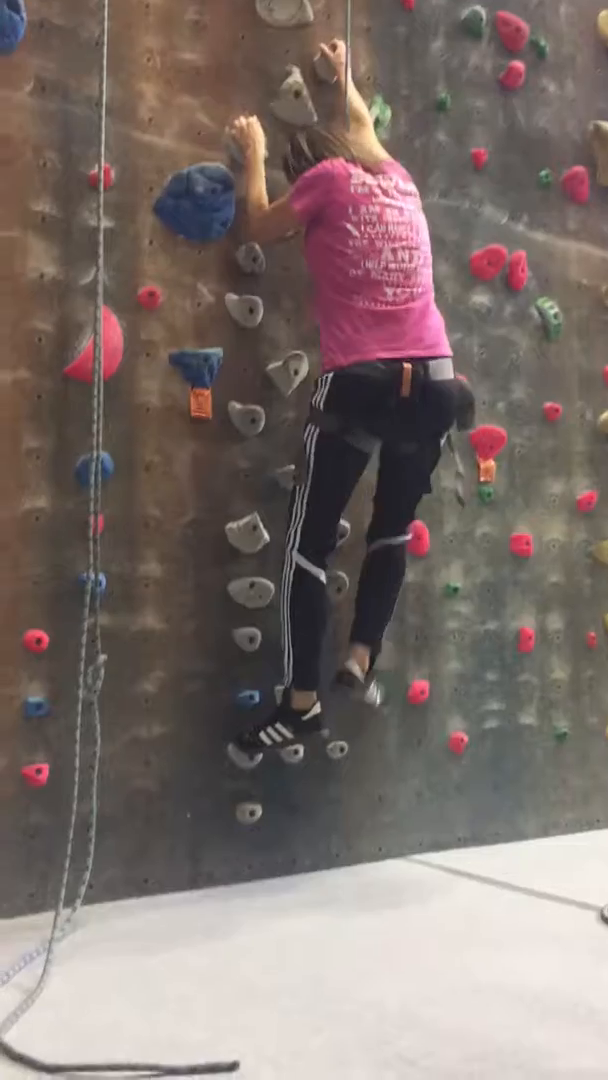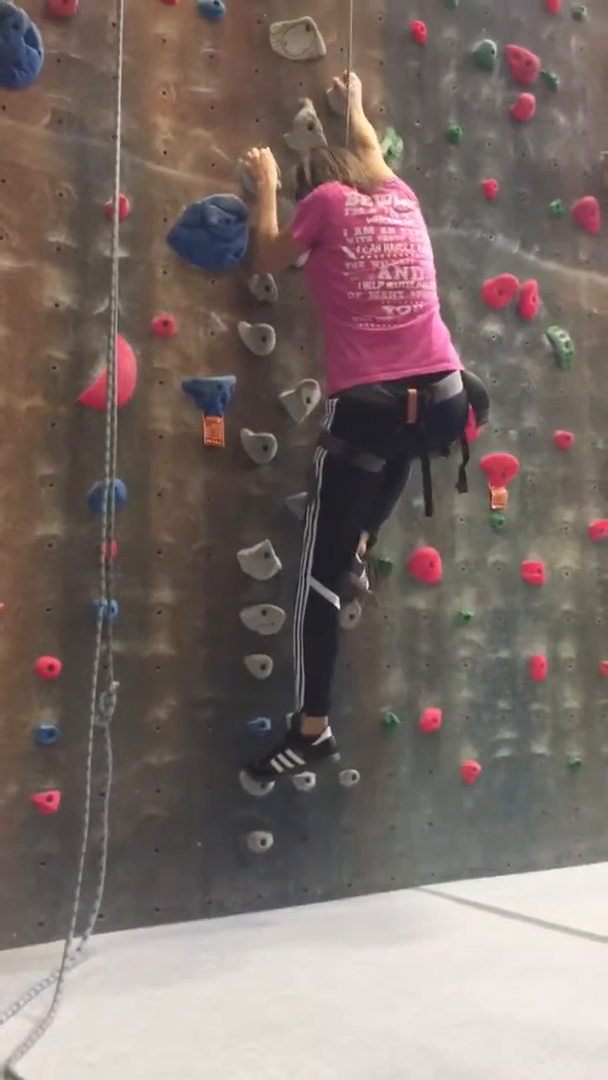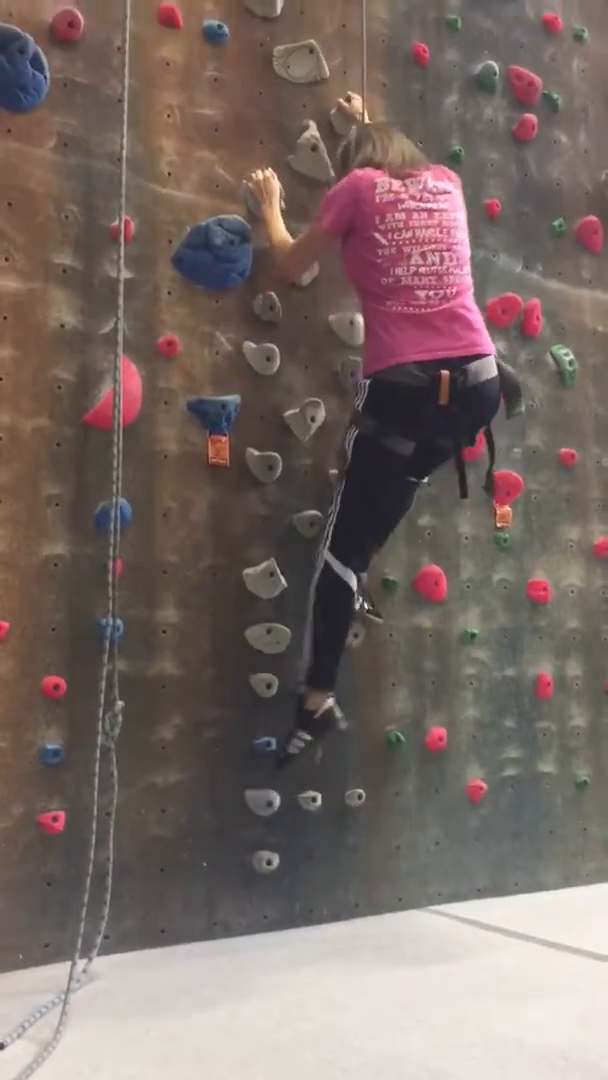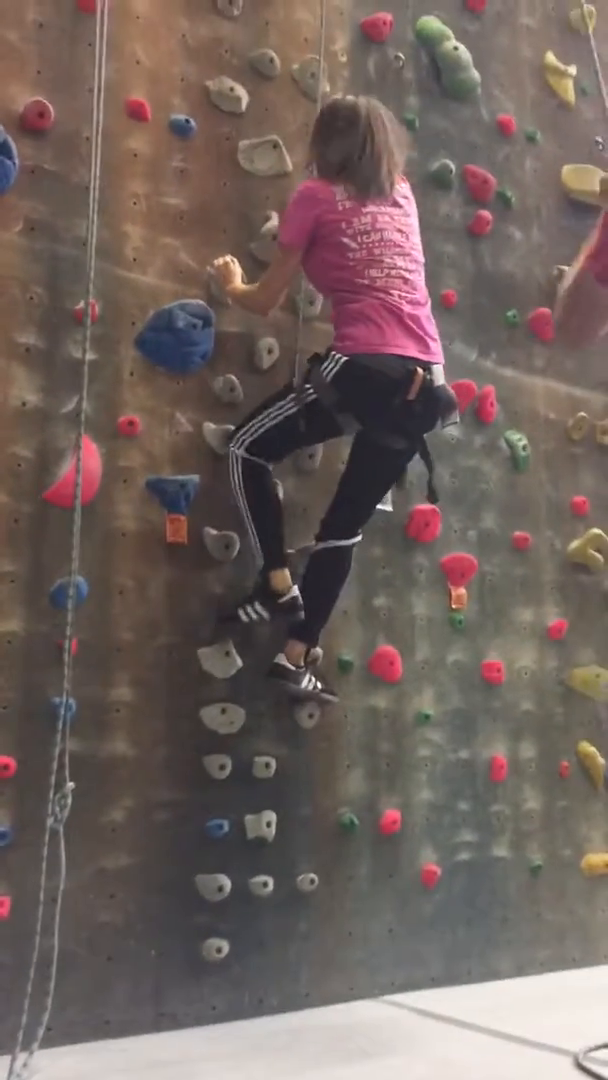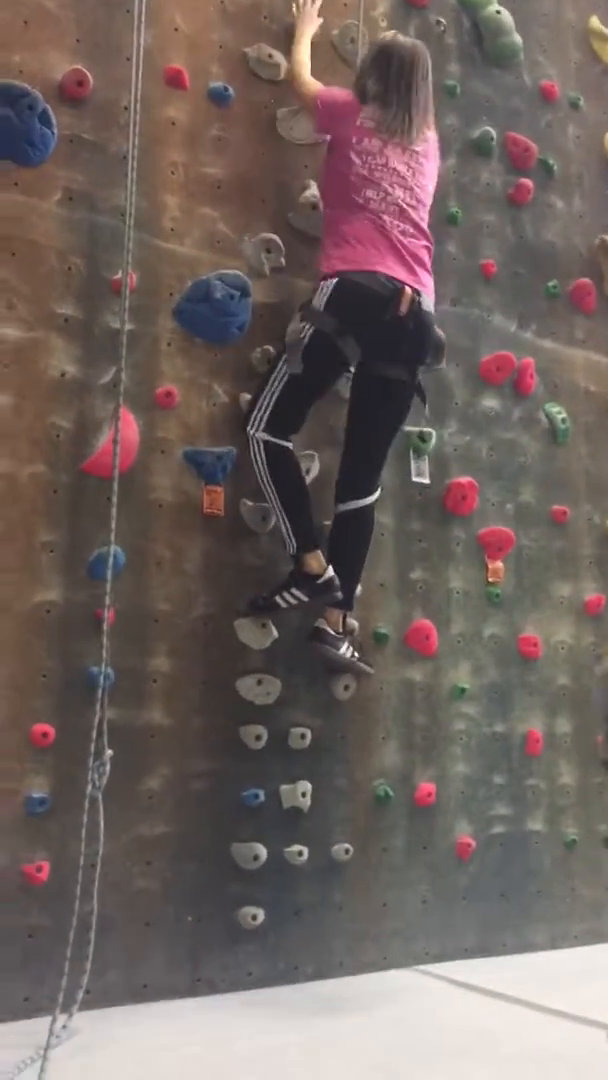
dt=0.7s
person 1, frame 1
left shoulder: (330, 179)
right shoulder: (400, 181)
left elbow: (260, 226)
right elbow: (362, 126)
left wrist: (254, 152)
right wrist: (344, 75)
left hip: (360, 384)
right hip: (432, 382)
left knee: (307, 546)
right knee: (393, 532)
left ankle: (300, 705)
right ankle: (361, 663)
person 1, frame 2
left shoulder: (328, 201)
right shoulder: (401, 197)
left elbow: (269, 257)
right elbow: (370, 150)
left wrist: (266, 185)
right wrist: (354, 101)
left hip: (367, 407)
right hip: (443, 400)
left knee: (318, 572)
left ankle: (311, 730)
right ankle: (361, 550)
person 1, frame 3
left shoulder: (358, 185)
right shoulder: (446, 183)
left elbow: (289, 264)
left wrist: (269, 205)
right wrist: (365, 123)
left hip: (402, 388)
right hip: (477, 382)
left knee: (340, 549)
right knee: (402, 474)
left ankle: (316, 701)
right ankle: (357, 582)
person 1, frame 4
left shoulder: (315, 196)
right shoulder: (401, 193)
left elbow: (265, 301)
left wrist: (231, 285)
left hip: (363, 369)
right hip: (424, 381)
left knee: (247, 448)
right knee: (345, 524)
left ankle: (277, 583)
right ankle: (299, 654)
person 1, frame 5
left shoulder: (348, 113)
right shoulder: (427, 142)
left elbow: (298, 81)
left hip: (354, 293)
right hip: (414, 310)
left knee: (267, 425)
right knee: (363, 473)
left ankle: (313, 567)
right ankle: (337, 619)
